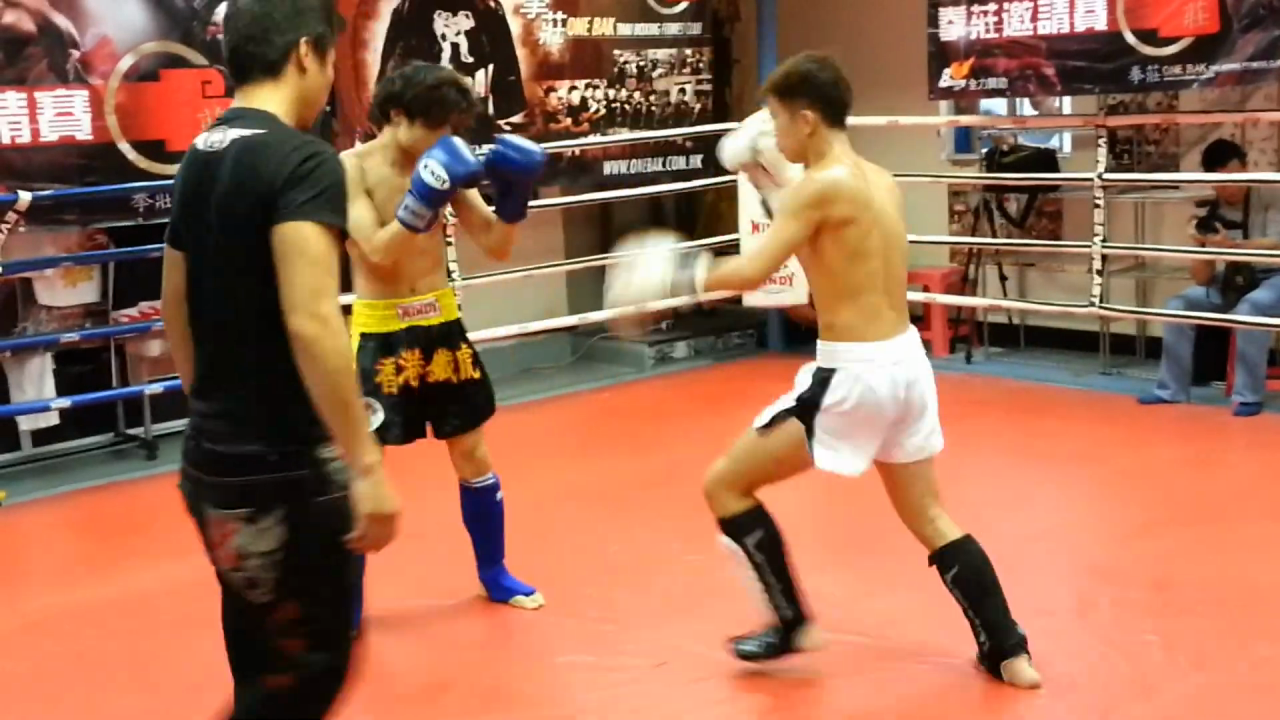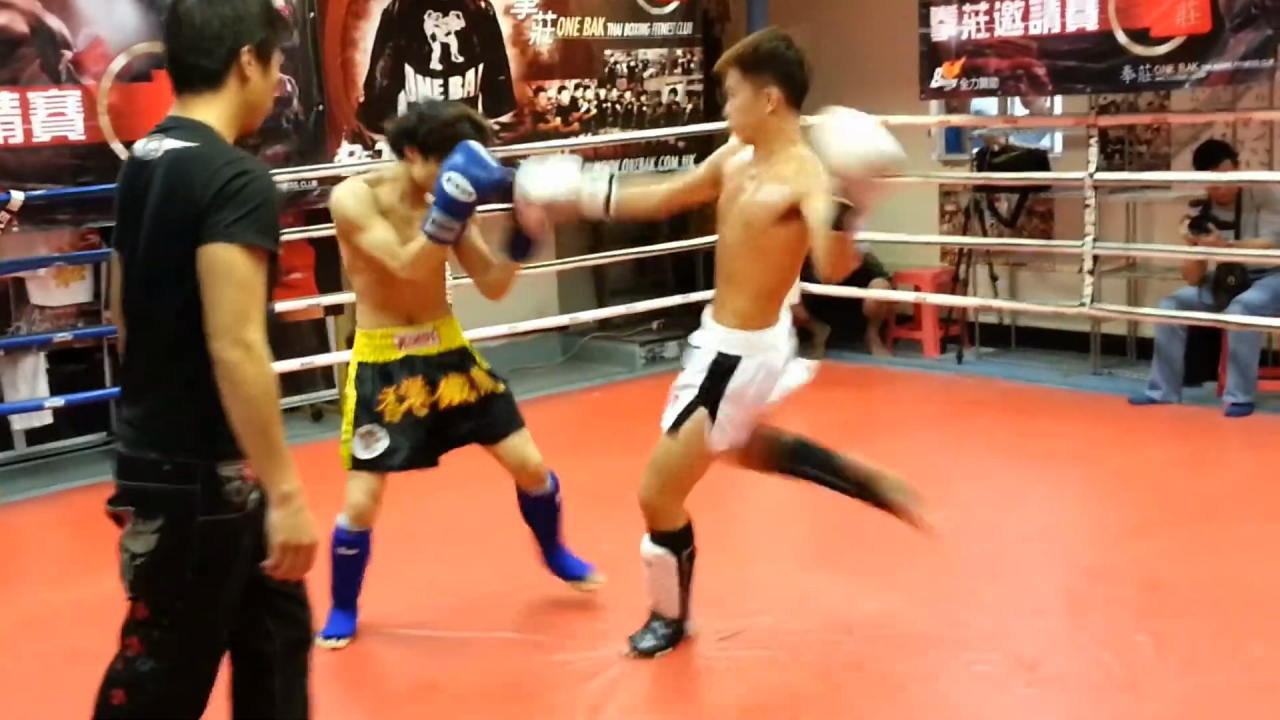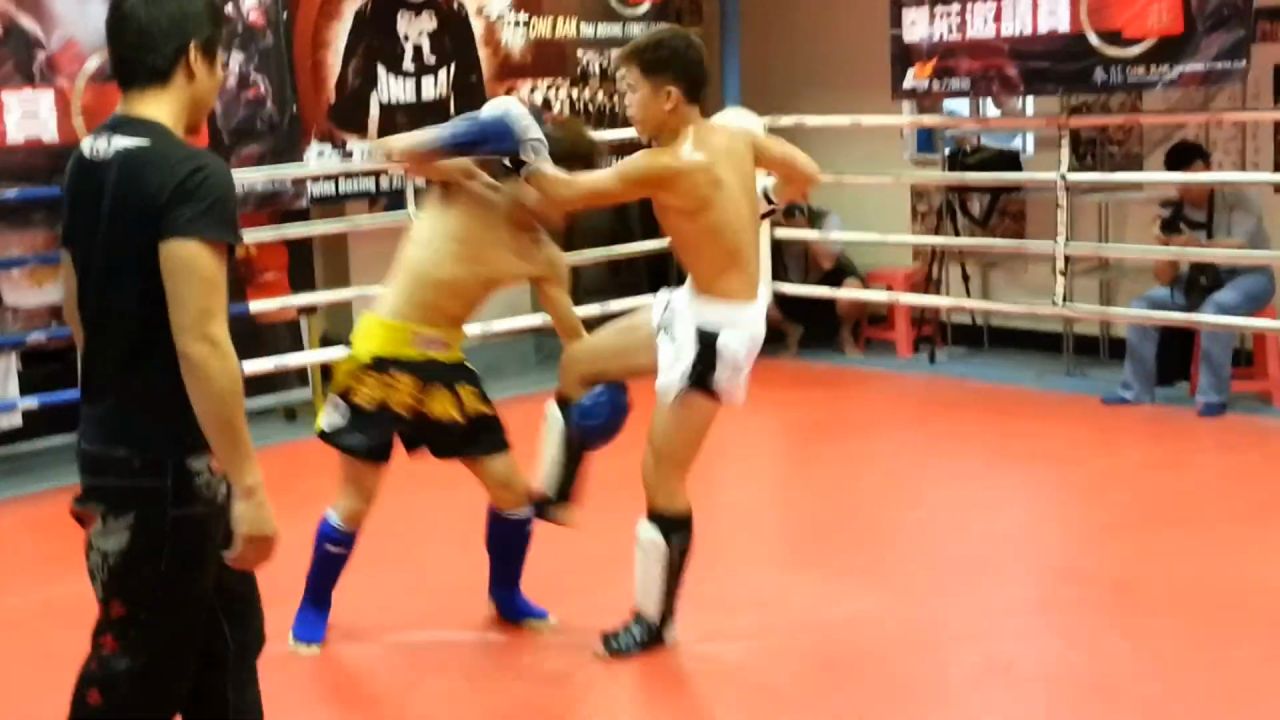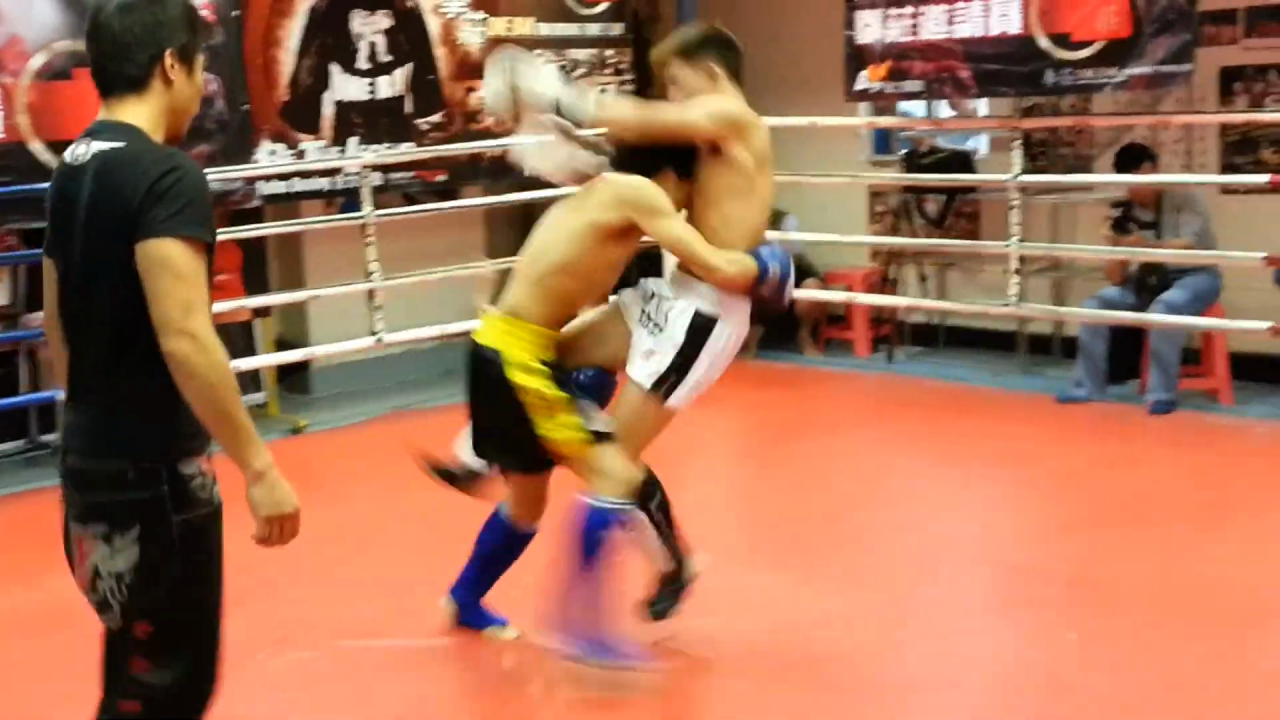
dt=0.3s
person 1, frame 1
left shoulder: (198, 162)
right shoulder: (303, 161)
right elbow: (310, 323)
right wrist: (367, 462)
left hip: (216, 454)
right hip: (281, 462)
left knee: (269, 662)
person 1, frame 2
left shoulder: (141, 165)
right shoulder: (235, 179)
right elbow: (236, 347)
right wrist: (286, 492)
left hip: (158, 450)
right hip: (195, 472)
left knee: (273, 634)
person 1, frame 3
left shoulder: (87, 165)
right shoulder: (190, 175)
right elbow: (201, 342)
right wrist: (249, 484)
left hip: (117, 446)
right hip: (164, 465)
left knee: (225, 632)
person 1, frame 4
left shoulder: (72, 171)
right shoulder: (167, 176)
right elbow: (184, 339)
right wrist: (260, 467)
left hip: (95, 463)
right hip: (151, 473)
person 2, frame 1
left shoulder: (820, 188)
right shoulder: (879, 181)
left elbow: (753, 271)
left wrist: (680, 274)
right wrist: (772, 182)
left hip: (850, 375)
right hip: (903, 361)
left knee: (725, 487)
right knee: (929, 518)
left ankle: (790, 621)
right ankle: (1009, 652)
person 2, frame 2
left shoulder: (809, 176)
right shoulder: (737, 156)
left elbow: (835, 265)
right elbow: (660, 199)
left wrist: (843, 207)
right wrist: (584, 192)
left hip: (738, 355)
right hip: (728, 340)
left knee: (658, 495)
right knee: (746, 446)
left ankle: (670, 617)
right ankle: (872, 485)
person 2, frame 3
left shoulder: (668, 164)
right shoulder: (733, 127)
left elbow: (566, 195)
right elbow: (804, 175)
left wrist: (521, 145)
left hip: (719, 330)
right hip: (689, 310)
left knee: (662, 478)
right knee: (577, 366)
left ankle: (652, 620)
right ankle: (554, 489)
person 2, frame 4
left shoulder: (731, 120)
right shoulder: (725, 138)
left elbow: (633, 118)
left wrist: (550, 96)
left hip: (704, 314)
right hip: (673, 295)
left knee: (617, 448)
right knee: (561, 353)
left ankle: (672, 564)
person 3, frame 1
left shoulder: (442, 166)
right shoulder: (348, 171)
left elbow: (496, 247)
right elbow: (379, 251)
left wrist: (513, 195)
right wrist: (423, 199)
left hip: (443, 325)
right hip: (381, 336)
left knee: (474, 458)
left ankle: (494, 574)
person 3, frame 2
left shoulder: (451, 195)
right shoulder: (354, 197)
left elbow: (494, 287)
right elbow: (406, 267)
left wrist: (522, 244)
right wrist: (449, 212)
left hip: (447, 351)
right hip: (384, 362)
left knee: (529, 464)
right knee: (362, 502)
left ankle: (554, 553)
right ankle: (344, 607)
person 3, frame 3
left shoulder: (542, 254)
right shoulder: (461, 187)
left elbow: (567, 325)
right elbow: (393, 150)
left hip: (443, 363)
right hip: (382, 354)
left knee: (514, 488)
right knee: (354, 504)
left ankle: (507, 598)
right ankle: (314, 606)
person 3, frame 4
left shoulder: (603, 195)
right shoulder: (637, 193)
right elbow: (722, 271)
right wrist: (766, 268)
left hip: (520, 350)
right hip: (510, 356)
left knee: (526, 504)
right knee: (616, 475)
left ankle: (465, 600)
right ankle: (583, 625)
person 4, frame 1
right shoulder: (1210, 215)
right elbow: (1202, 280)
left wrist: (1231, 245)
right wrist: (1201, 247)
right hip: (1238, 278)
left knee: (1249, 310)
right knee: (1179, 305)
left ankle: (1248, 396)
right ankle: (1172, 390)
person 4, frame 2
right shoulder: (1203, 214)
right elbow: (1194, 280)
left wrist: (1224, 246)
right wrist: (1193, 248)
left knee: (1241, 310)
right knee: (1172, 305)
left ankle: (1240, 397)
right ankle: (1163, 390)
person 4, frame 3
left shoulder: (1236, 197)
right shoulder: (1174, 214)
left elbow: (1243, 246)
right elbow: (1166, 280)
left wrist: (1196, 245)
right wrist: (1165, 247)
left hip: (1249, 276)
right hip: (1204, 278)
left knee: (1214, 310)
right knee: (1144, 305)
left ankle: (1213, 396)
right ankle: (1137, 390)
person 4, frame 4
left shoulder: (1183, 198)
right shoulder: (1125, 214)
left elbow: (1191, 246)
right elbow: (1117, 280)
left wrist: (1146, 245)
right wrist: (1116, 249)
left hip: (1196, 276)
right hip: (1153, 278)
left knee: (1163, 308)
right knee: (1096, 304)
left ankle: (1162, 394)
right ankle: (1088, 387)
